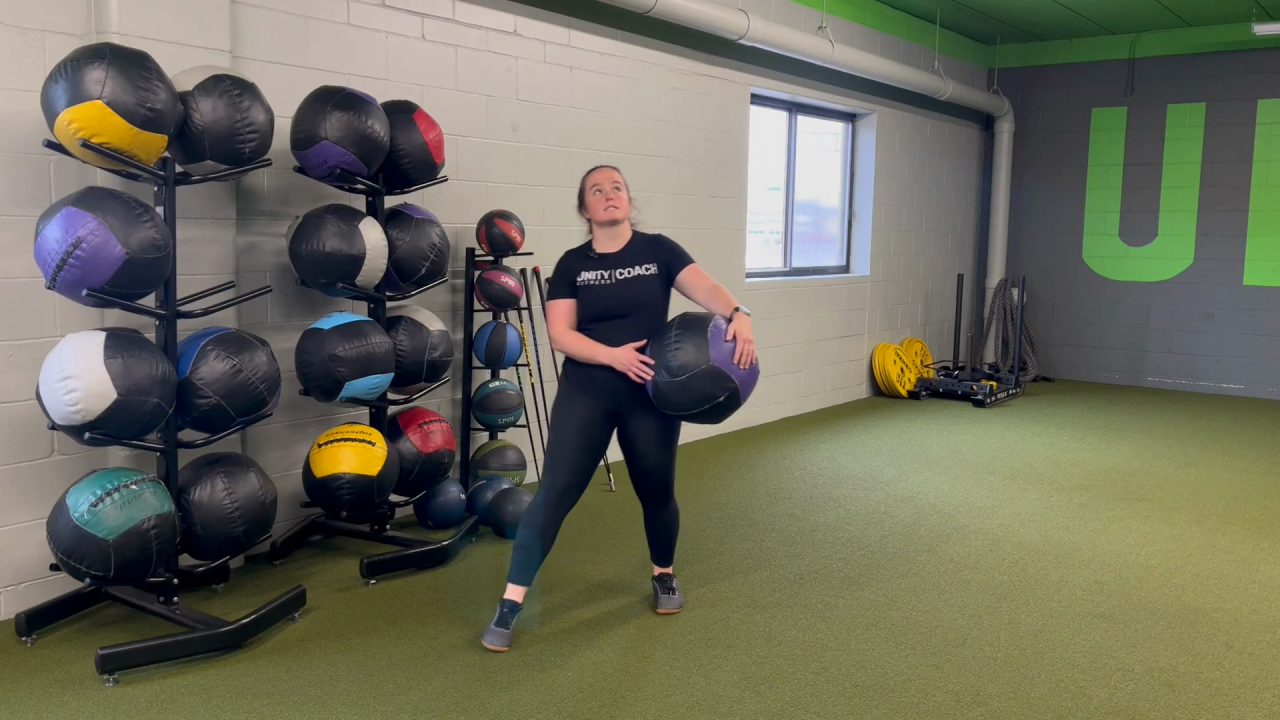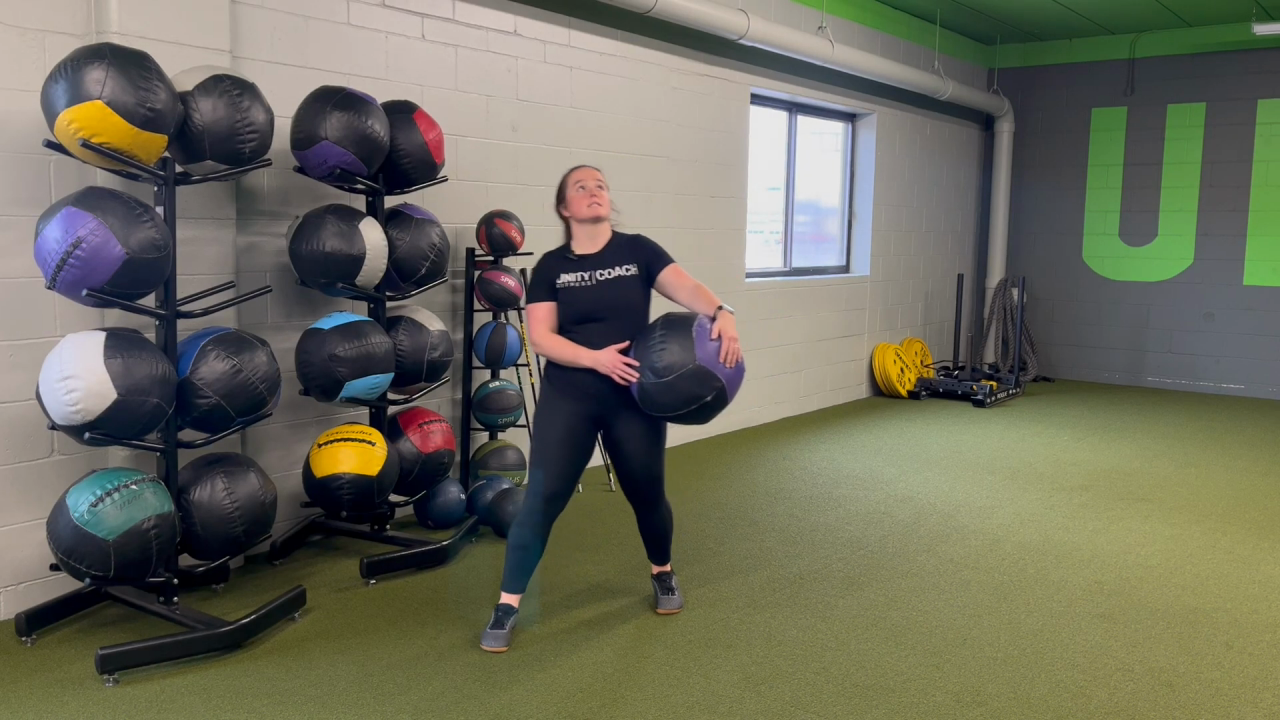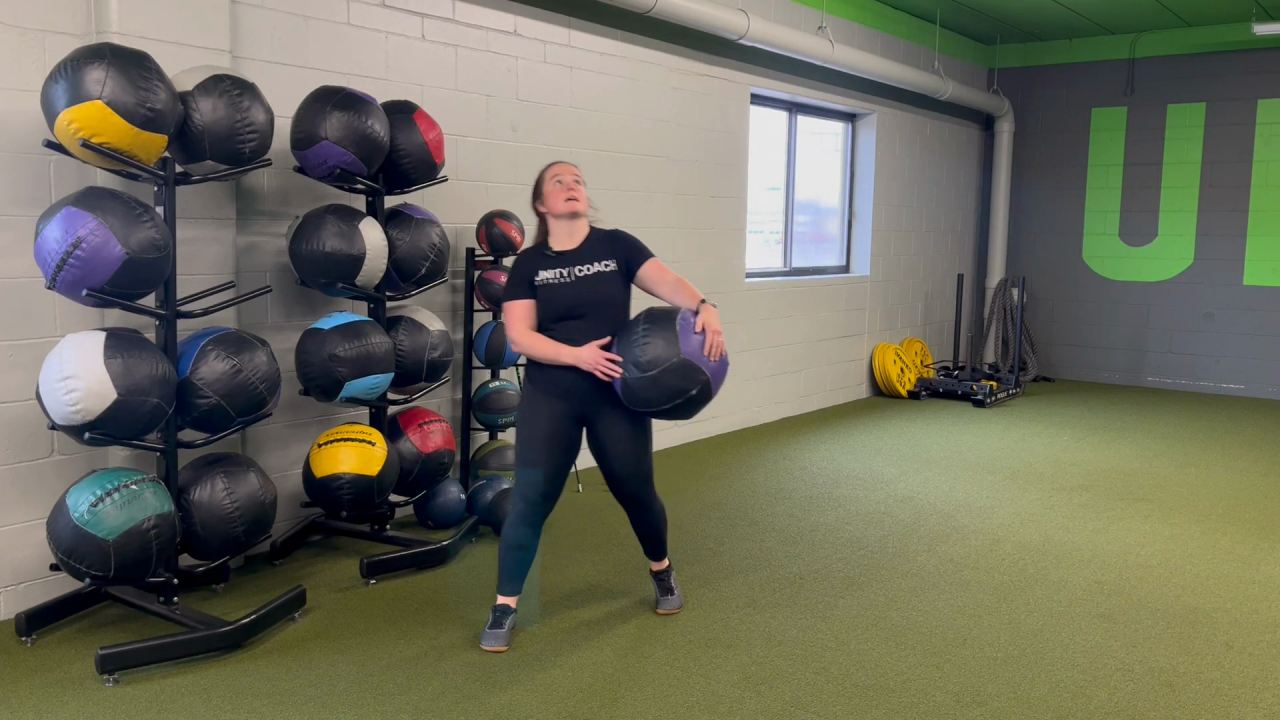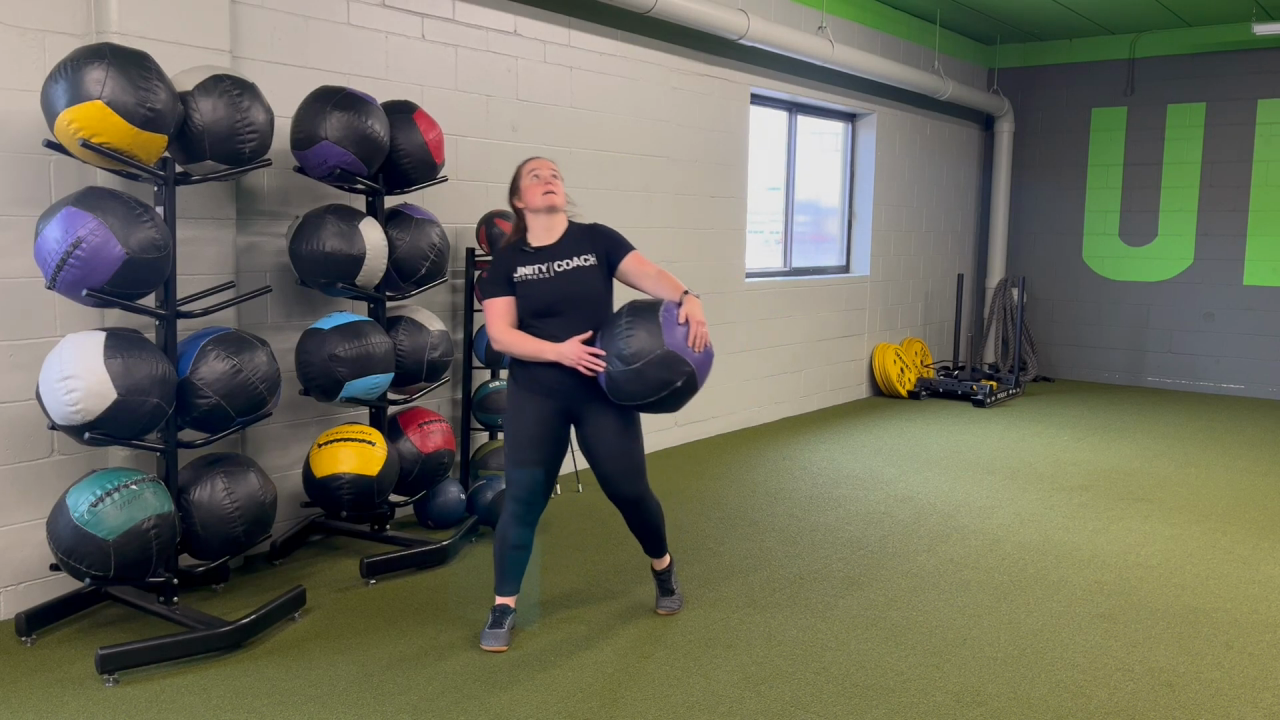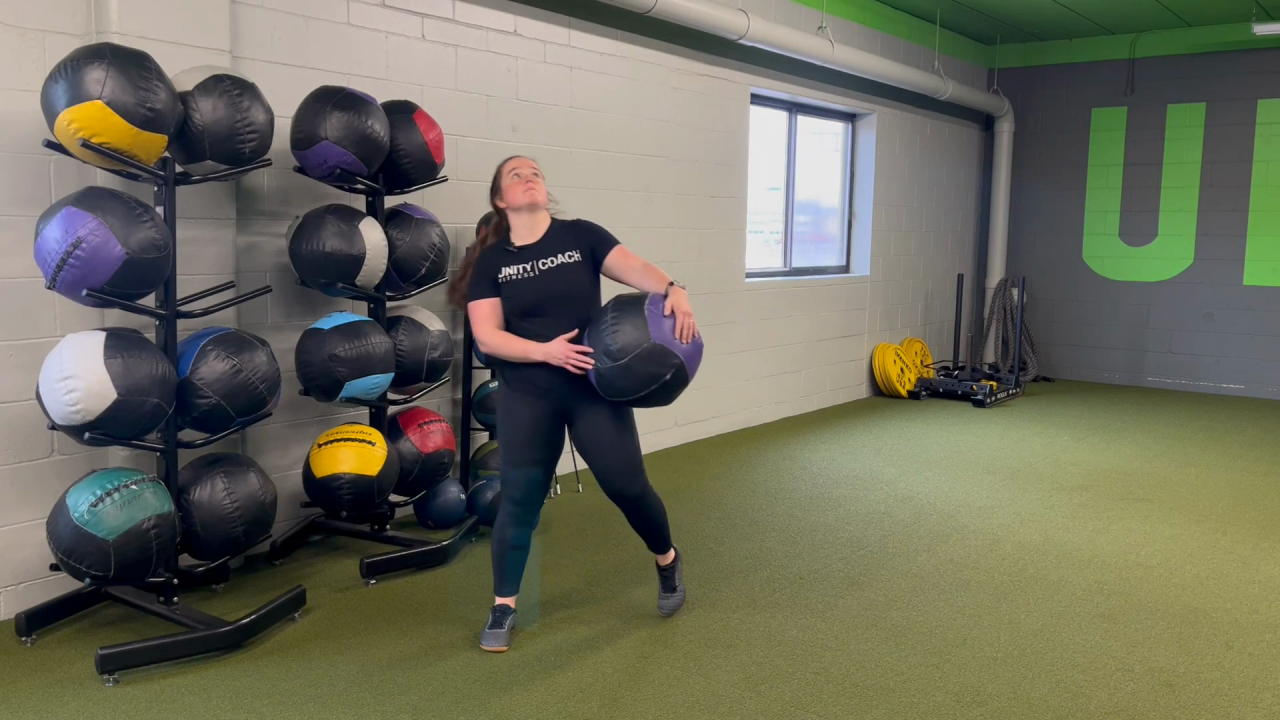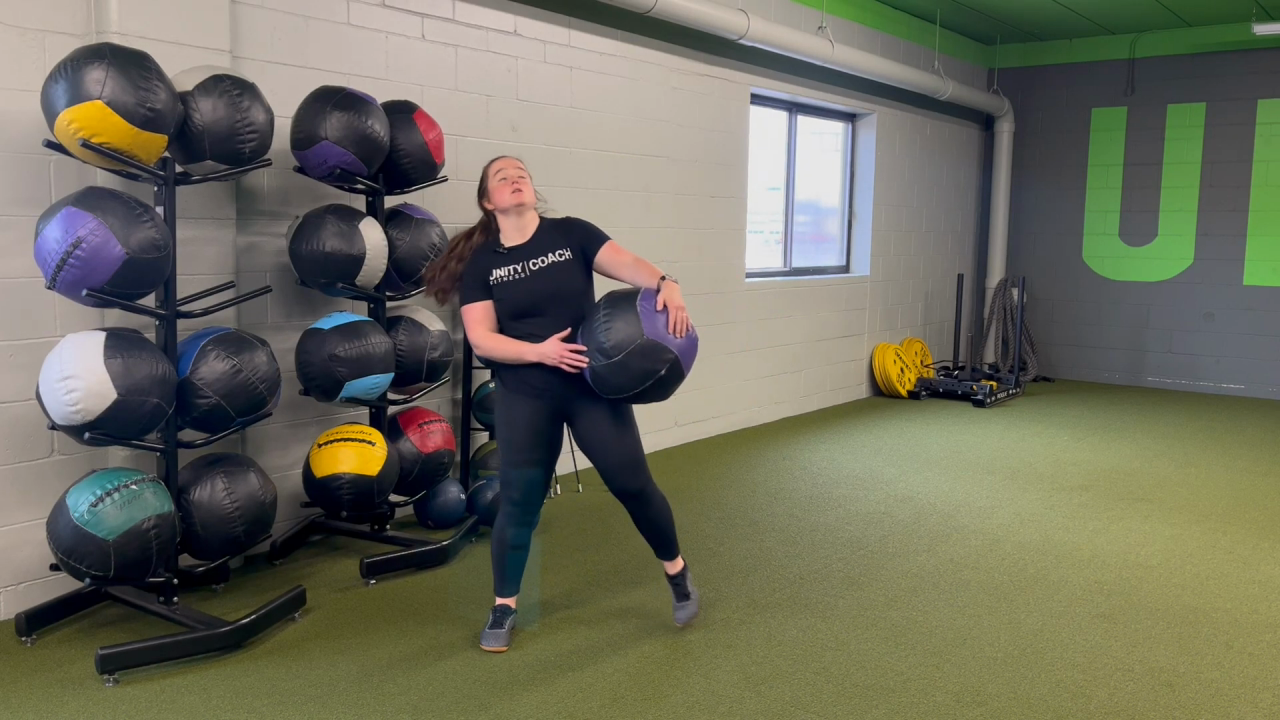
dt=0.1s
person 1, frame 1
left shoulder: (657, 250)
right shoulder: (572, 265)
left elbow: (703, 286)
right elbow: (561, 333)
left wrist: (738, 315)
right wrist: (613, 355)
left hip: (650, 395)
right hip: (584, 395)
left knee: (657, 491)
right knee: (554, 493)
left ankle: (663, 574)
right ankle: (511, 601)
person 1, frame 2
left shoulder: (638, 250)
right shoulder: (551, 267)
left elbow: (685, 287)
right elbow: (541, 338)
left wrist: (721, 314)
right wrist: (596, 358)
left hip: (633, 398)
right hip: (567, 399)
left knee: (646, 494)
right knee: (542, 498)
left ankle: (662, 573)
right ankle: (507, 604)
person 1, frame 3
left shoulder: (616, 246)
right shoulder: (528, 265)
left elbow: (664, 281)
right elbow: (520, 336)
left wrist: (705, 308)
right wrist: (578, 355)
left hip: (617, 394)
right hip: (550, 398)
left knee: (636, 492)
right knee: (531, 500)
left ankle: (661, 570)
right ankle: (505, 606)
person 1, frame 4
left shoulder: (597, 240)
right shoulder: (506, 261)
left elbow: (647, 274)
right elbow: (500, 334)
left wrist: (687, 298)
right wrist: (559, 350)
left hip: (604, 390)
right hip: (535, 397)
left knee: (629, 490)
right knee: (523, 499)
left ankle: (663, 567)
right ankle: (503, 605)
person 1, frame 5
left shoulder: (581, 236)
right shoulder: (492, 261)
left elbow: (634, 269)
right elbow: (488, 335)
left wrist: (673, 291)
right wrist: (547, 350)
left hip: (596, 387)
right hip: (527, 396)
left knee: (628, 486)
right knee: (520, 501)
left ankle: (666, 562)
right ankle: (504, 606)
person 1, frame 6
left shoulder: (571, 233)
right shoulder: (481, 263)
left elbow: (625, 263)
right elbow: (481, 338)
left wrist: (665, 283)
right wrist: (540, 351)
left hip: (593, 385)
right hip: (525, 397)
left knee: (632, 483)
right knee: (519, 502)
left ankle: (676, 570)
right ankle: (504, 606)
